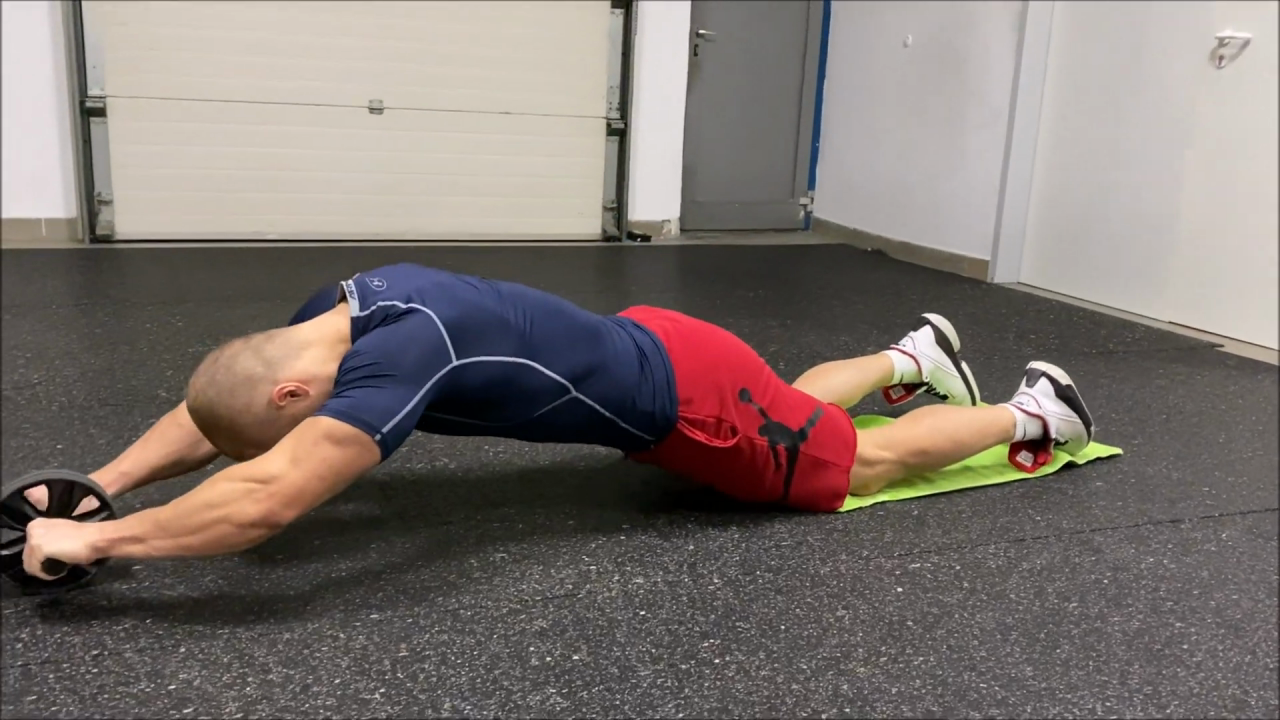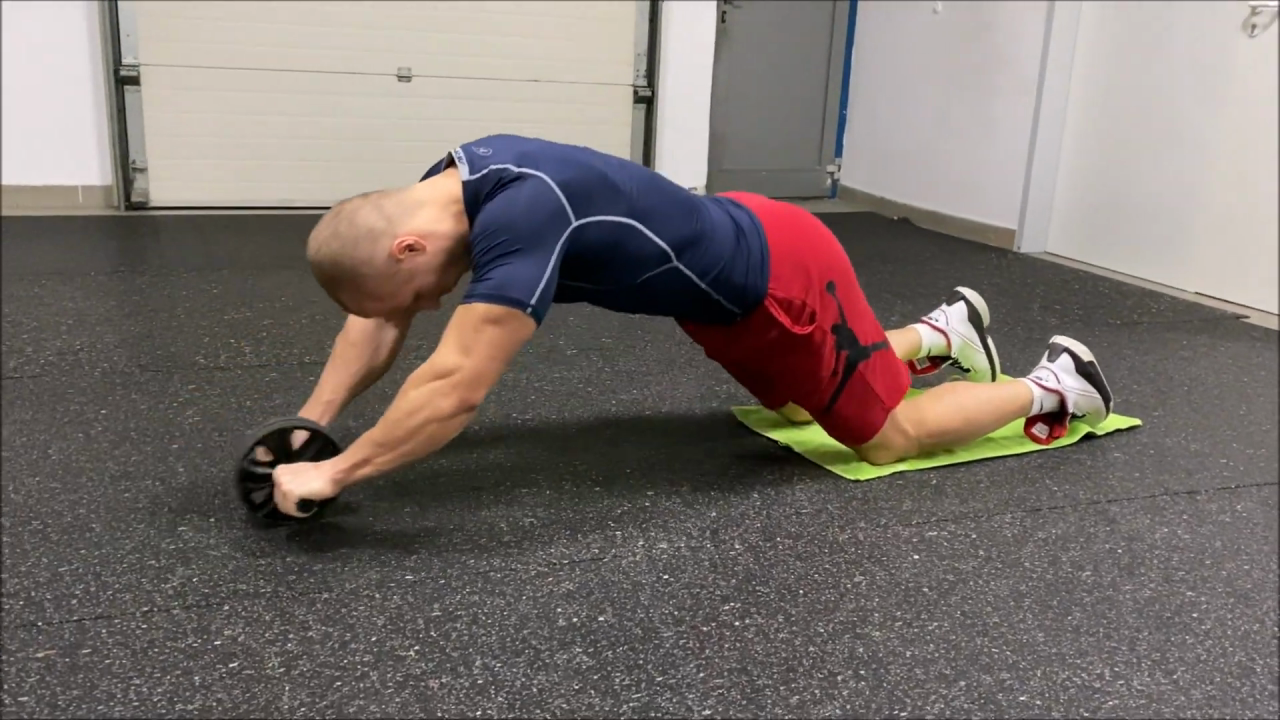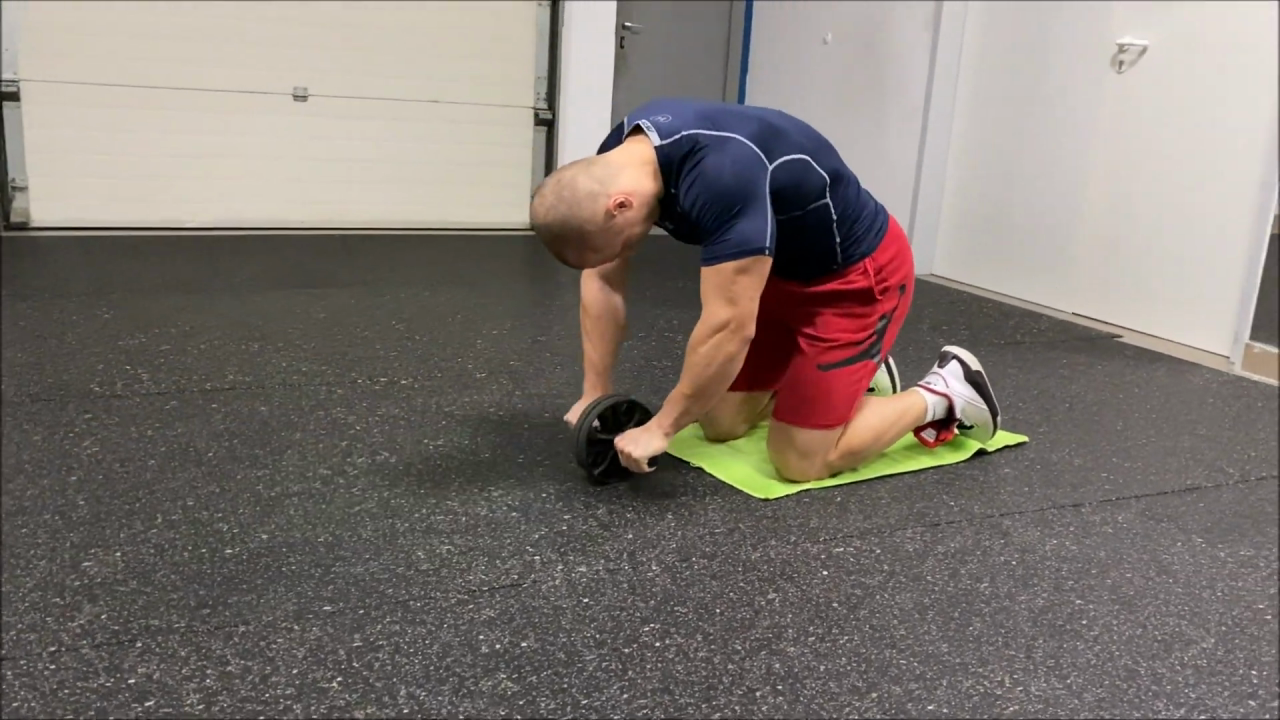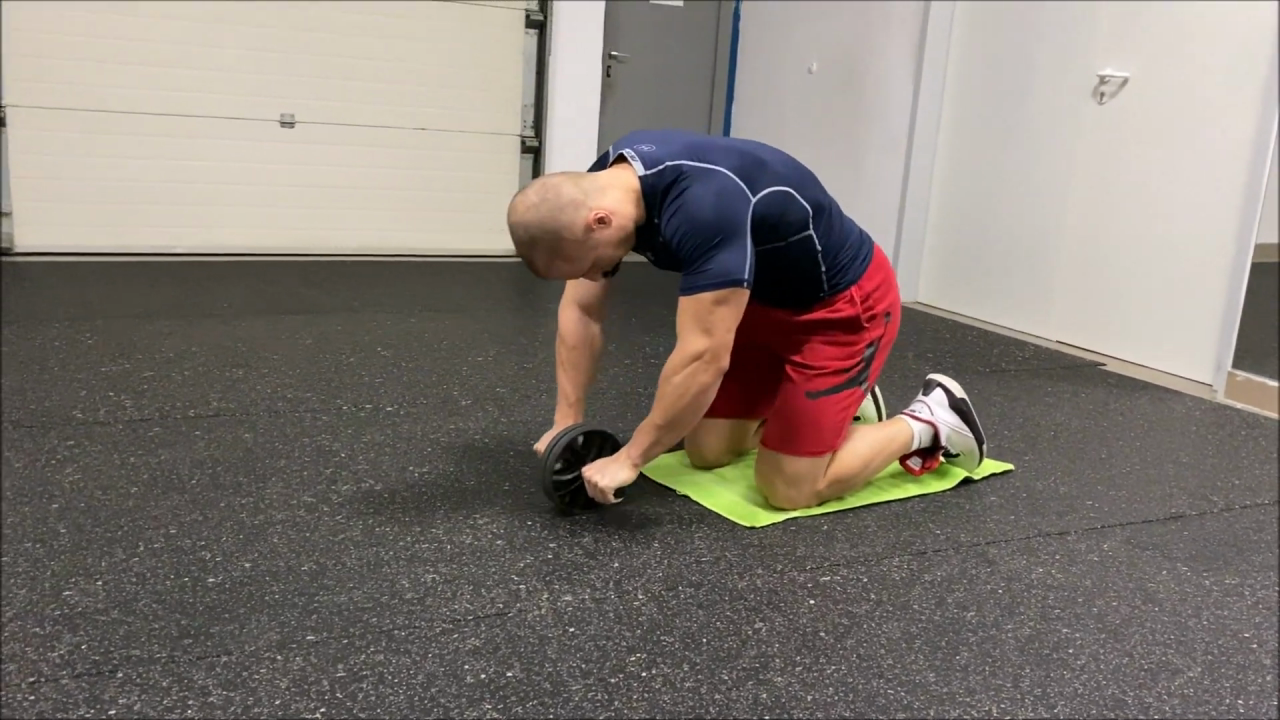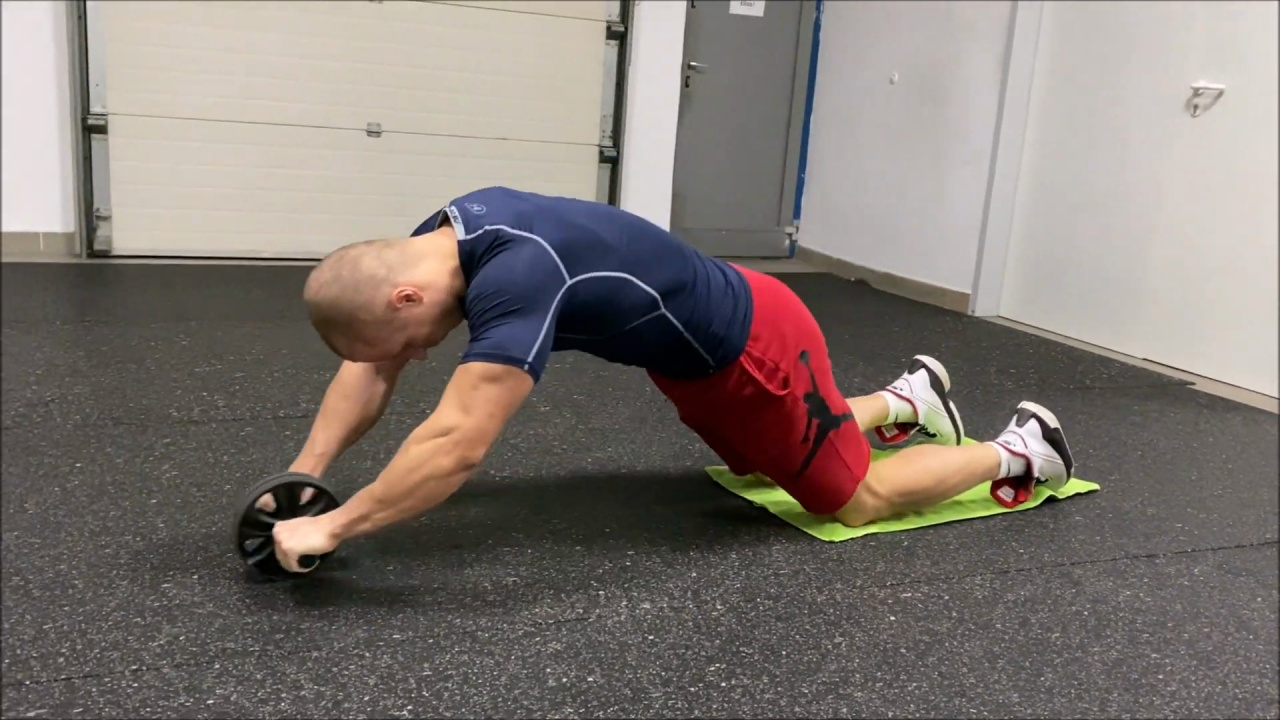
dt=1s
person 1, frame 1
left shoulder: (398, 351)
right shoulder: (338, 309)
left elbow: (269, 498)
right elbow: (212, 414)
left wrist: (94, 541)
right wrist: (99, 484)
left hip: (686, 396)
right hip: (646, 350)
left knee: (859, 462)
right knee: (797, 411)
left ankle: (1032, 412)
right ankle: (914, 357)
person 1, frame 2
left shoulder: (517, 217)
right shoulder: (447, 188)
left elbow: (456, 387)
right elbow: (378, 319)
left wrist: (334, 473)
right wrist: (314, 416)
left hip: (781, 277)
right hip: (736, 248)
left knee: (888, 436)
right knee: (795, 410)
left ankle: (1051, 386)
right ankle: (941, 333)
person 1, frame 3
left shoulder: (721, 175)
right shoulder: (618, 159)
left elbow: (729, 326)
right elbow: (602, 283)
left wrist: (660, 428)
right wrist: (595, 393)
left hip: (859, 273)
right hip: (783, 267)
left knee: (800, 460)
right knee: (722, 426)
left ankle: (940, 394)
right ankle: (850, 361)
person 1, frame 4
left shoulder: (704, 206)
right shoulder: (599, 188)
left elbow: (704, 358)
right elbow: (580, 313)
left wrist: (629, 459)
right wrist: (565, 422)
left hip: (843, 304)
right hip: (765, 298)
left knee: (788, 488)
right knee: (707, 453)
left ankle: (925, 422)
right ankle: (829, 396)
person 1, frame 5
left shoulder: (514, 277)
right shoulder: (440, 242)
left elbow: (458, 443)
right elbow: (369, 370)
left wrist: (331, 528)
right wrist: (302, 475)
left hip: (755, 350)
right hip: (701, 348)
left knee: (852, 499)
right knee: (764, 472)
left ankle: (1015, 450)
right ankle: (906, 399)
